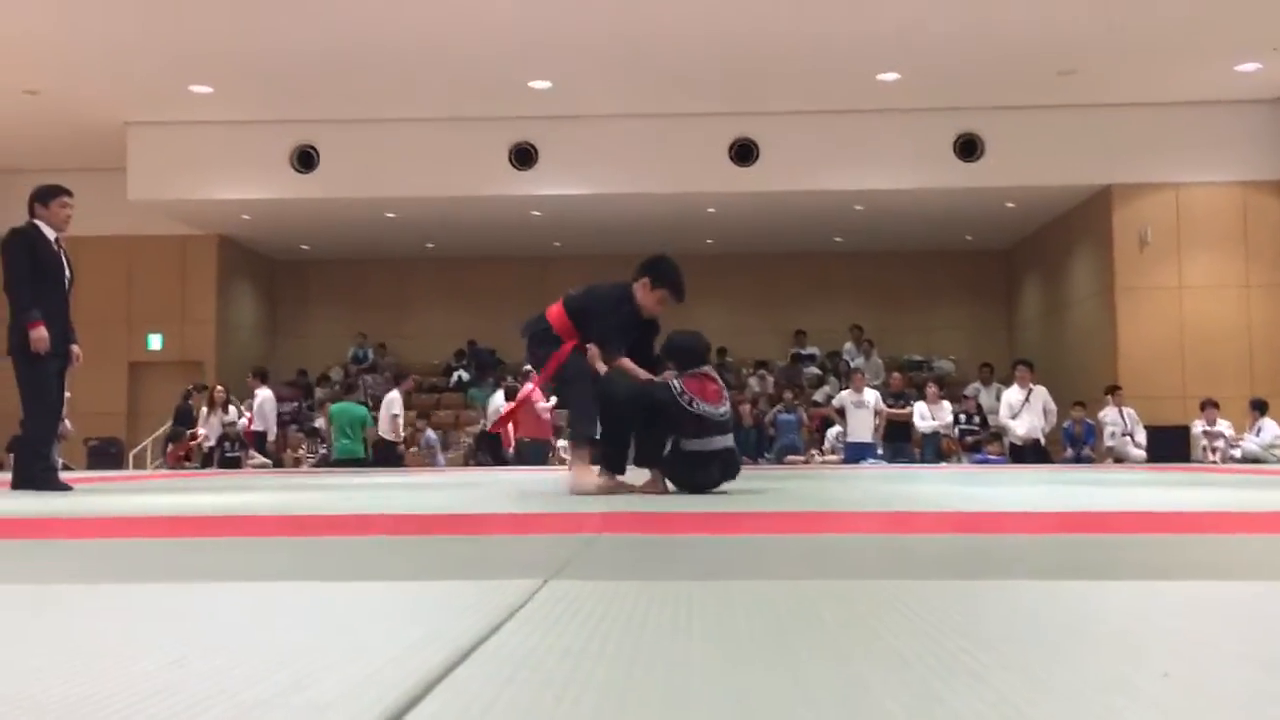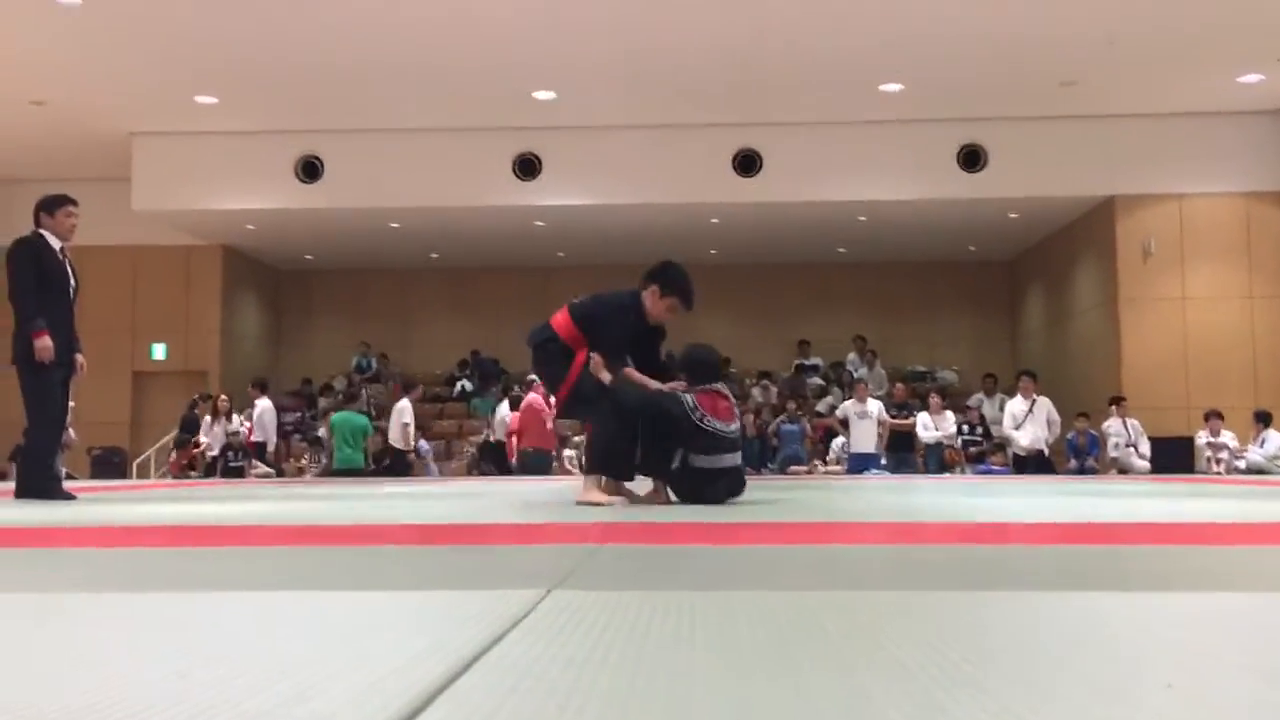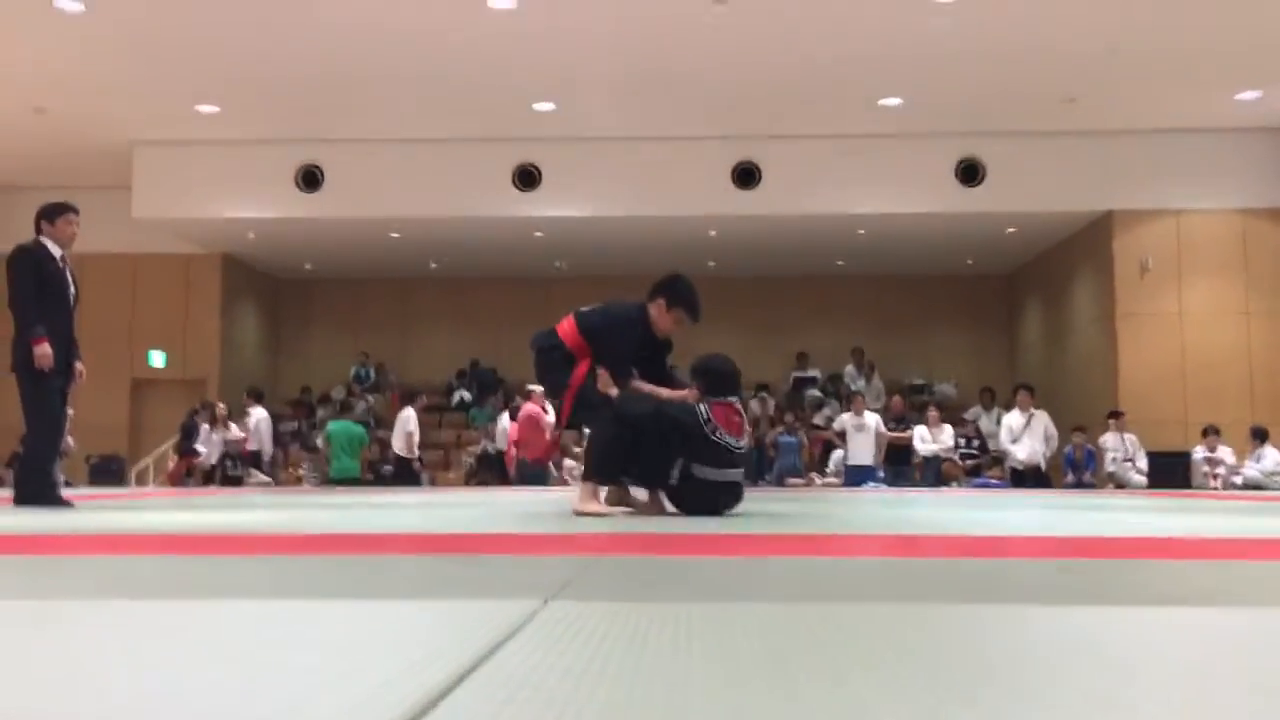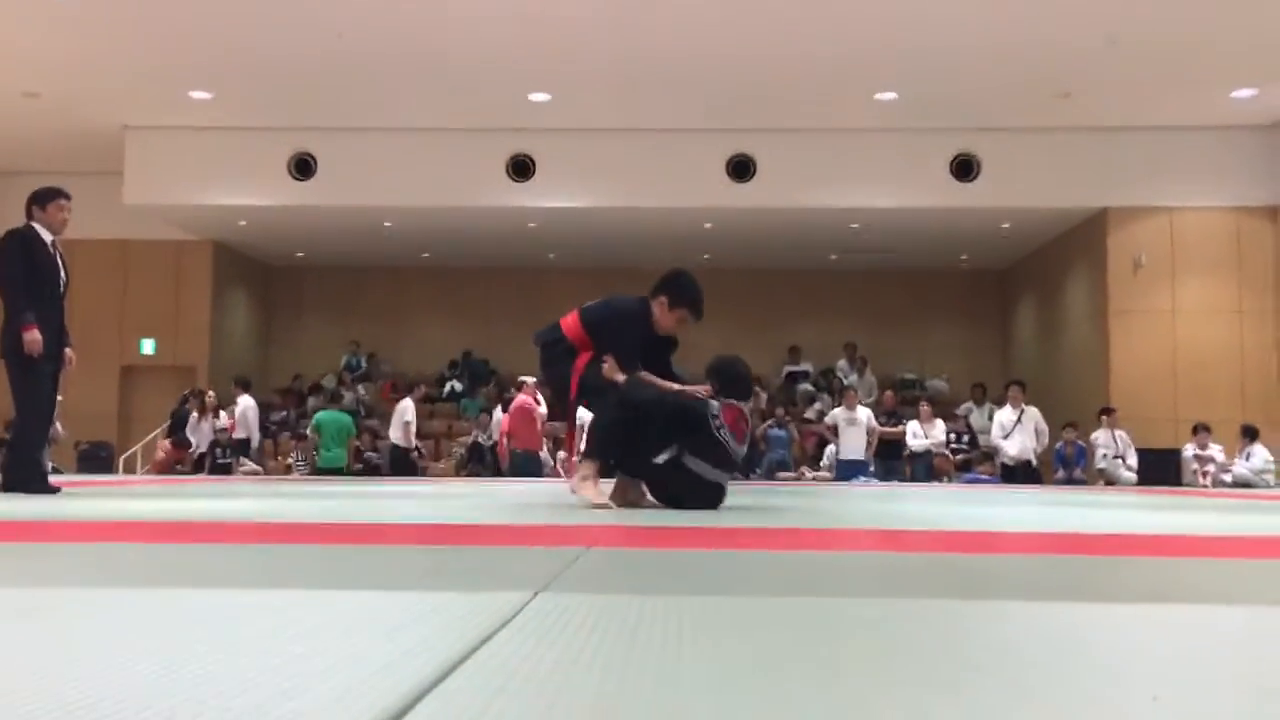
dt=0.1s
person 1, frame 1
left shoulder: (58, 249)
left wrist: (71, 340)
right wrist: (33, 323)
left hip: (55, 343)
right hip: (34, 339)
left knee: (50, 411)
right knee: (40, 409)
left ankle: (34, 473)
right ankle: (35, 473)
person 1, frame 2
left shoulder: (63, 259)
right shoulder: (27, 247)
right elbow: (20, 294)
left wrist: (75, 349)
right wrist: (38, 333)
left hip: (60, 352)
right hip: (38, 349)
left knee: (54, 421)
right knee: (44, 419)
left ankle: (37, 482)
right ankle: (38, 482)
person 1, frame 3
left shoulder: (63, 266)
right shoulder: (27, 254)
right elbow: (20, 302)
left wrist: (75, 356)
right wrist: (38, 340)
left hip: (59, 360)
right hip: (37, 356)
left knee: (52, 427)
right knee: (43, 425)
left ankle: (34, 489)
right ankle: (38, 489)
person 1, frame 4
left shoulder: (55, 252)
left wrist: (64, 343)
right wrist: (27, 326)
left hip: (50, 346)
right hip: (27, 342)
left knee: (42, 414)
right knee: (33, 412)
right ankle: (25, 476)
person 2, frame 1
left shoulder: (643, 323)
right shoulder: (611, 300)
right elbow: (611, 355)
right wrist: (648, 378)
left hip: (579, 346)
right hip: (549, 341)
right knee: (584, 387)
left ankle: (608, 476)
right ankle: (581, 465)
person 2, frame 2
left shoulder: (649, 328)
right shoulder: (618, 308)
left elbow: (653, 368)
right elbow: (616, 365)
right wrist: (656, 387)
left hip: (581, 353)
right hip: (554, 350)
left knee: (626, 409)
right knee: (605, 404)
left ankle: (616, 481)
right ankle: (591, 485)
person 2, frame 3
left shoulder: (655, 337)
right shoulder: (624, 319)
left elbow: (659, 377)
right elbow: (620, 378)
left wrist: (680, 394)
right wrist: (666, 394)
left hip: (583, 361)
right hip: (558, 358)
right knee: (607, 413)
right ankle: (588, 495)
person 2, frame 4
left shoulder: (658, 336)
right shoulder: (626, 314)
left elbow: (662, 374)
right elbow: (629, 372)
left wrist: (689, 390)
right wrist: (675, 389)
left hip: (587, 355)
right hip: (562, 352)
right knee: (612, 397)
right ankle: (586, 475)
